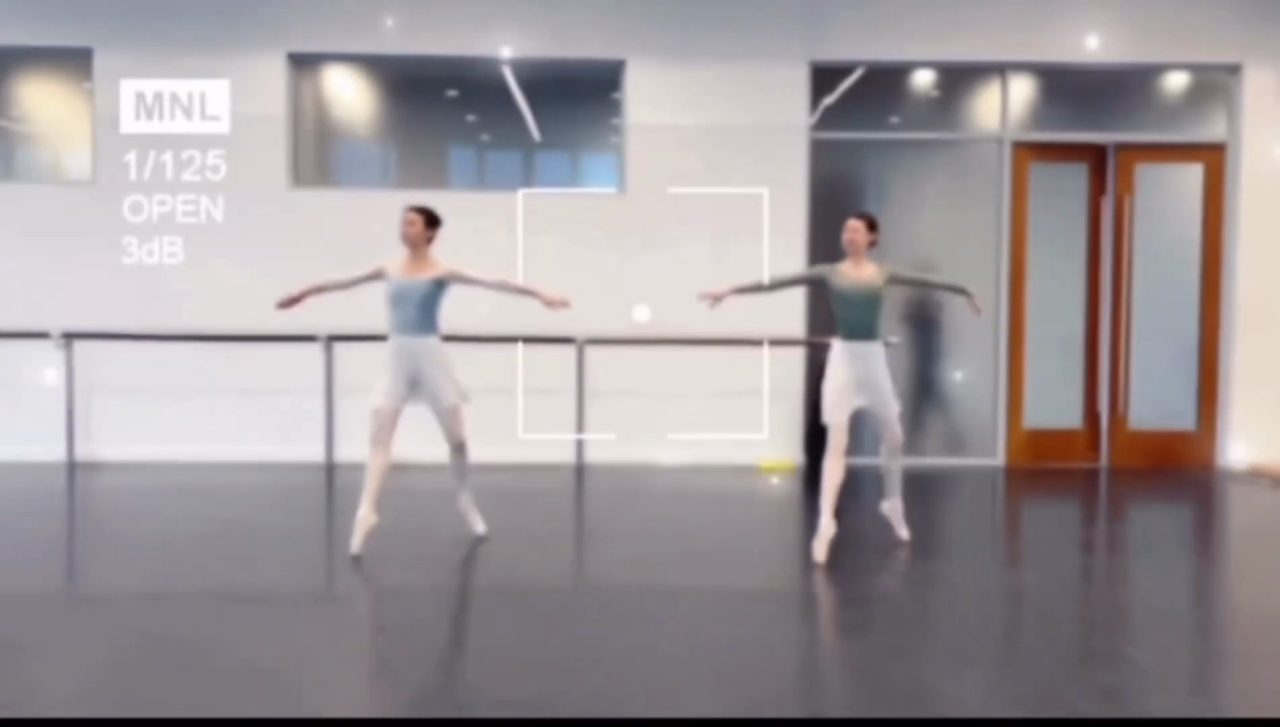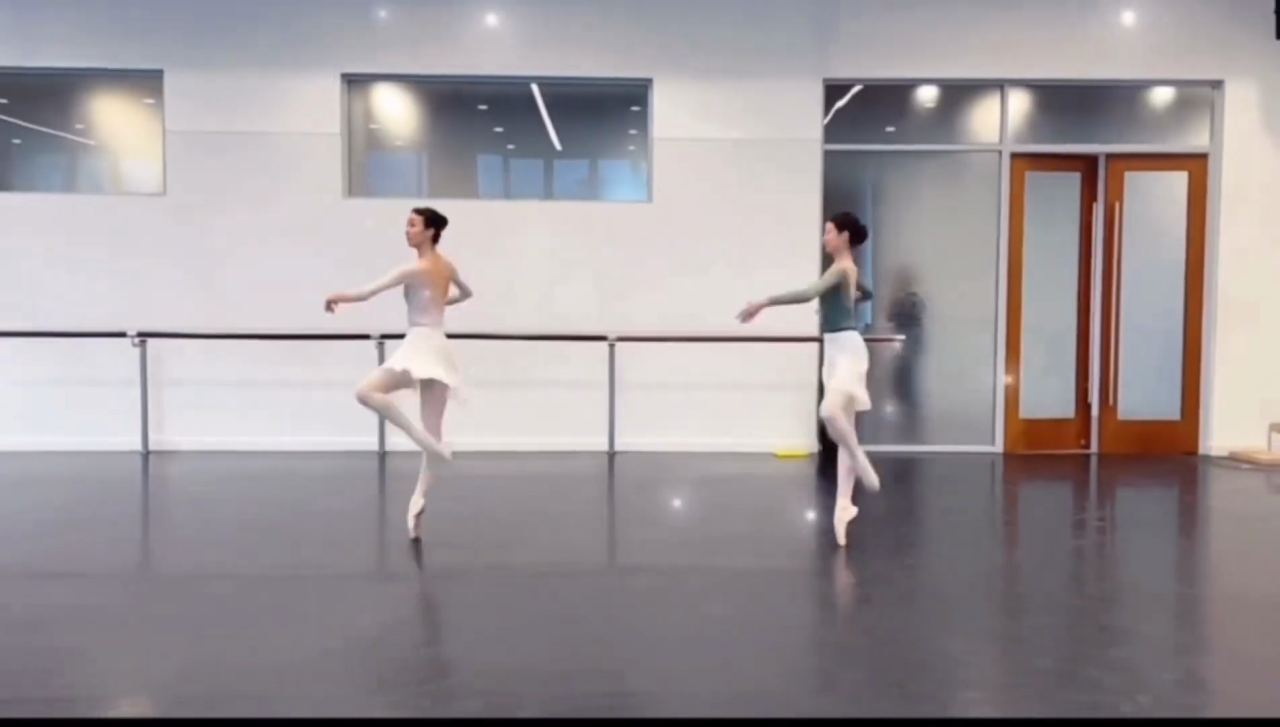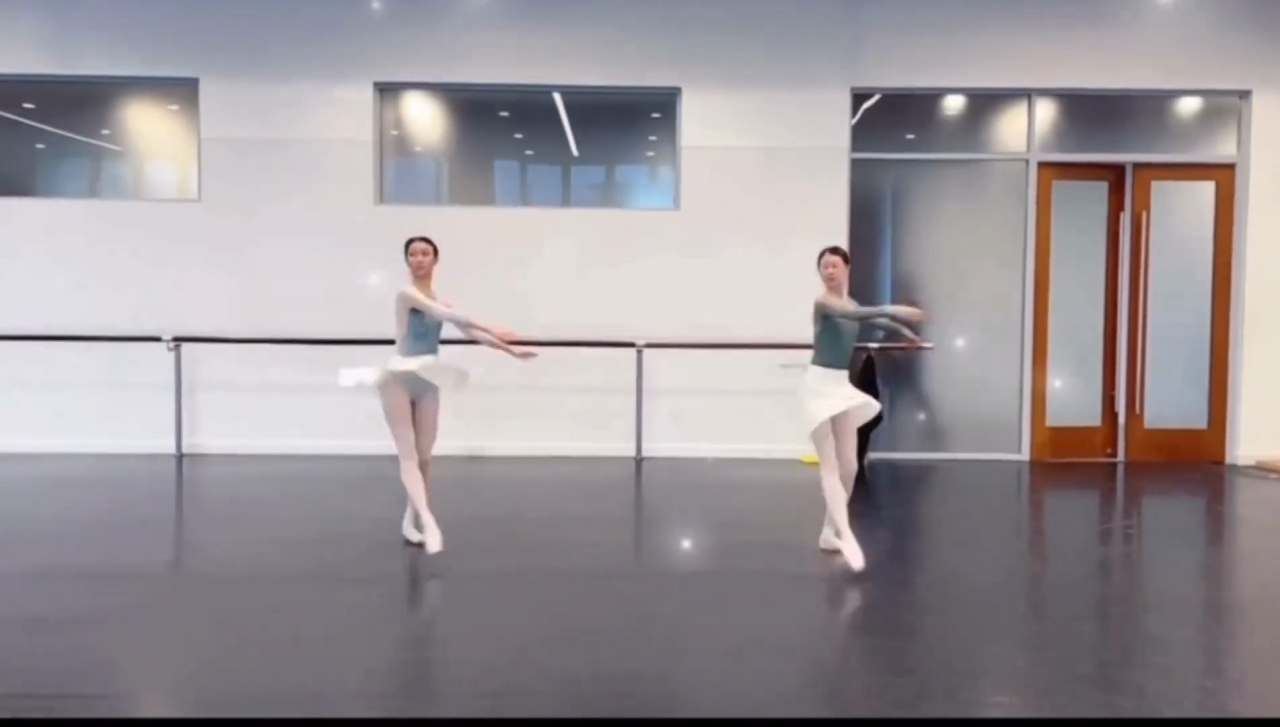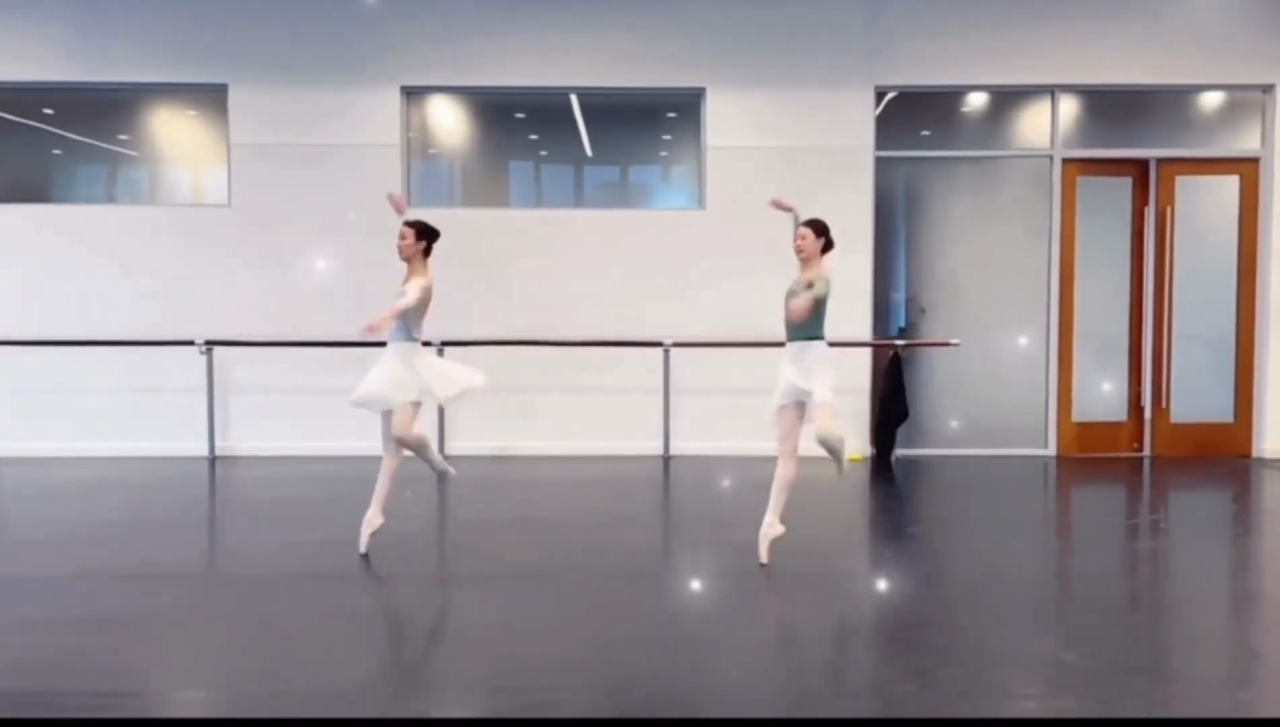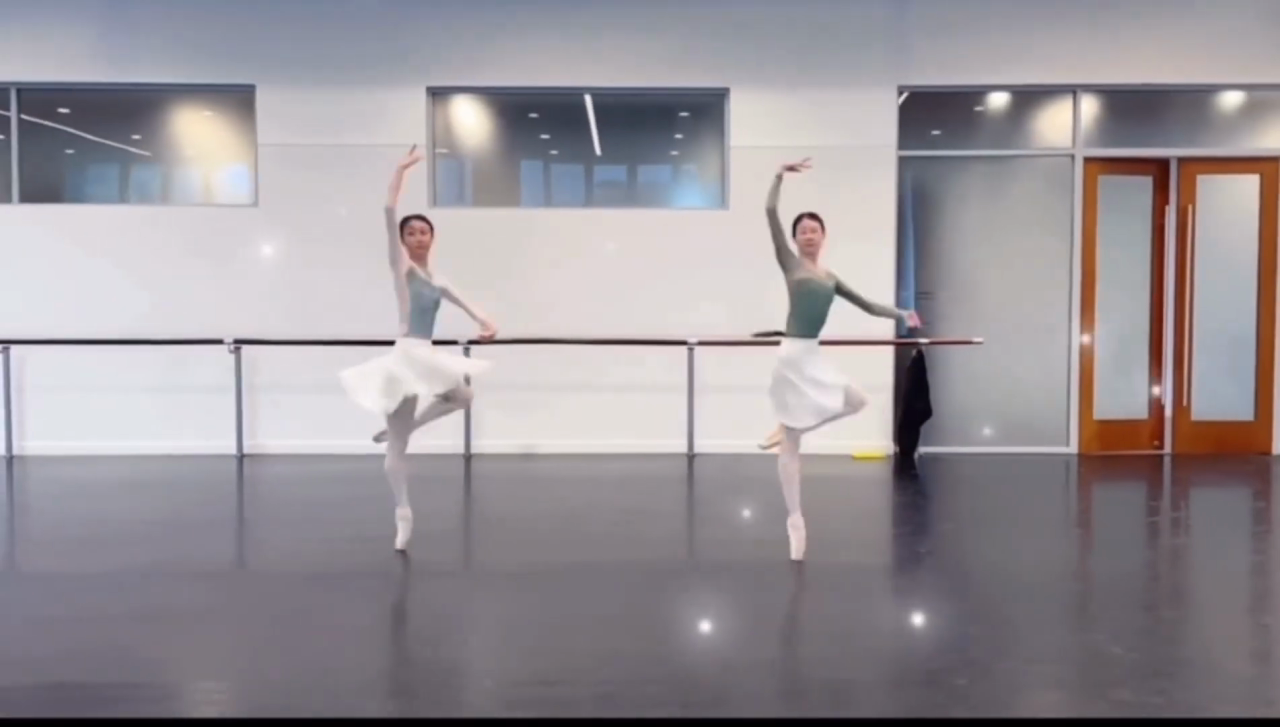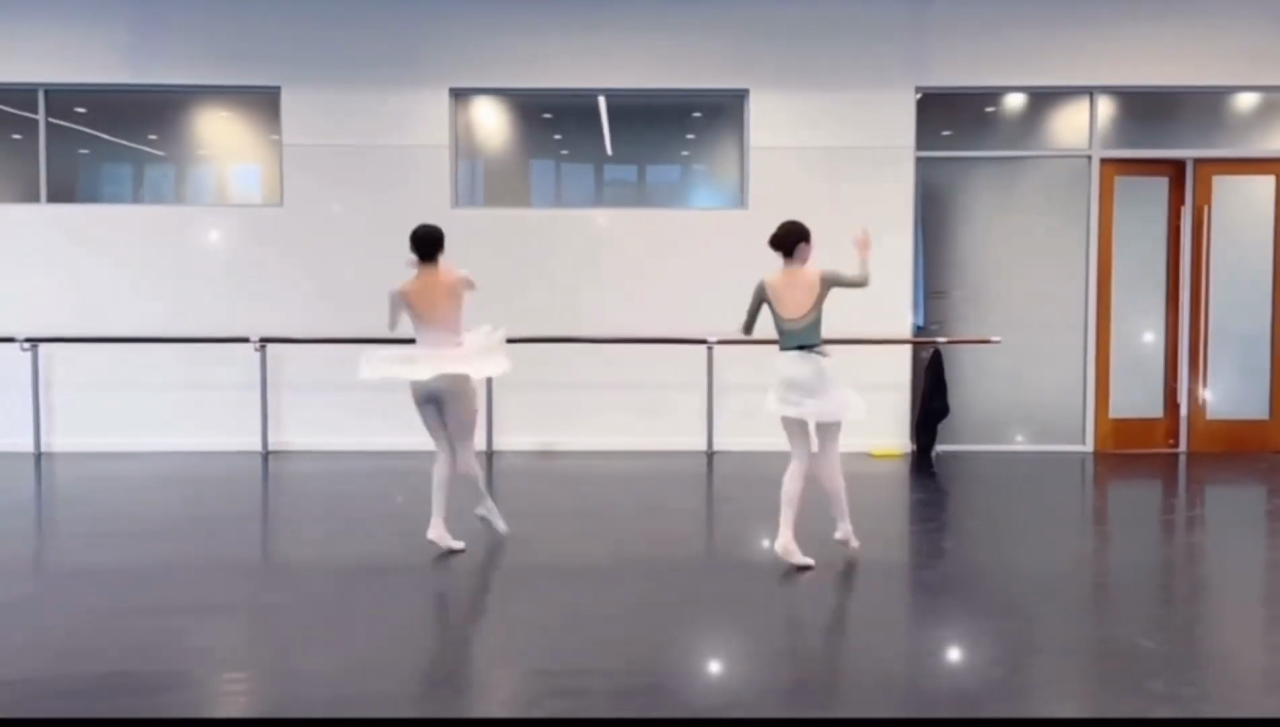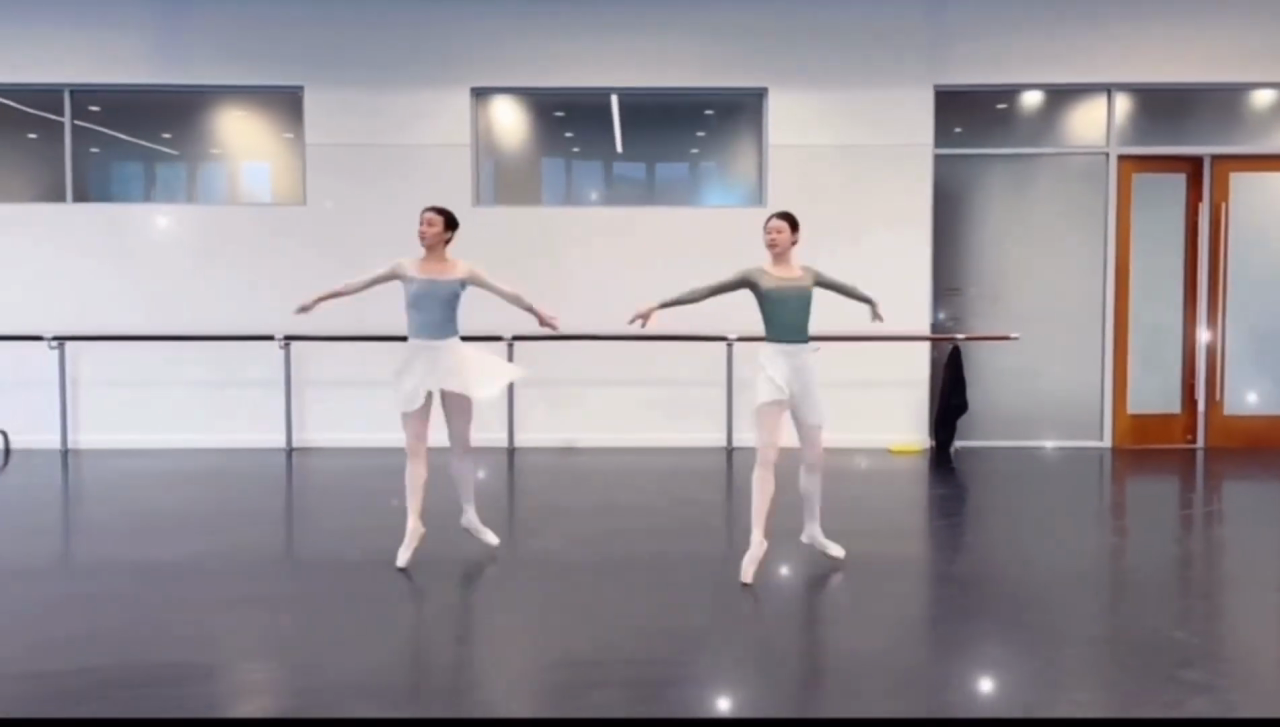
dt=0.4s
person 1, frame 1
left shoulder: (884, 273)
right shoulder: (829, 272)
left elbow: (926, 282)
right elbow: (777, 282)
left wrist: (966, 292)
right wrist: (731, 290)
left hip: (873, 358)
right hip: (843, 358)
left knee: (894, 437)
right knee: (837, 445)
left ankle: (893, 501)
right ankle: (825, 523)
person 1, frame 2
left shoulder: (840, 269)
right shoulder: (847, 270)
left elbow: (810, 294)
right elbow: (861, 294)
left wrist: (763, 302)
left hip: (847, 349)
right hip: (837, 348)
left knee: (832, 412)
right knee: (845, 431)
left ankle: (860, 461)
right ankle: (844, 505)
person 1, frame 3
left shoulder: (850, 304)
right shoulder: (823, 301)
left elbow: (875, 316)
right elbow: (857, 313)
left wrist: (903, 327)
right wrist: (895, 311)
left hip: (840, 384)
right hip: (820, 385)
left knee: (848, 467)
right knee: (830, 468)
left ankle: (831, 533)
right ankle: (846, 537)
person 1, frame 4
left shoulder: (817, 275)
right shoulder: (805, 271)
left elbow: (821, 286)
right elbow: (803, 242)
left wrist: (808, 298)
right wrist: (794, 212)
left hip: (815, 359)
right hip: (793, 361)
left knee: (826, 432)
right knee: (786, 450)
right ankle: (771, 522)
person 1, frame 5
left shoulder: (830, 275)
right shoulder: (789, 263)
left elbow: (865, 304)
right elbow: (770, 212)
left wrist: (901, 314)
right wrist: (780, 175)
left hip: (809, 357)
right hip: (795, 356)
right knee: (790, 448)
left ankle: (787, 430)
right ankle: (795, 520)
person 1, frame 6
left shoulder: (766, 285)
right shoulder: (820, 276)
left elbow: (747, 329)
right elbow: (863, 278)
left wrist: (747, 327)
right wrist: (863, 251)
left hip: (787, 371)
right hip: (816, 368)
left knee: (800, 460)
right knee: (828, 459)
left ankle: (786, 536)
right ankle: (845, 528)
person 1, frame 7
left shoulder: (809, 275)
right shoulder: (754, 274)
left elbow: (842, 287)
right elbow: (704, 291)
left wrist: (871, 302)
right wrist: (657, 306)
left hip: (802, 363)
right hip: (772, 362)
left knee: (814, 458)
right knee: (766, 457)
left ankle: (813, 530)
right ankle: (756, 541)
person 2, frame 1
left shoulder: (443, 272)
right shoulder: (389, 269)
left elbow: (494, 282)
right elbow: (346, 281)
left wrist: (540, 295)
right wrist: (305, 293)
left hip: (430, 357)
right hip: (396, 359)
left knee: (457, 439)
right knee: (380, 440)
left ankle: (464, 499)
right ankle: (365, 514)
person 2, frame 2
left shoulder: (412, 270)
right shoulder: (447, 266)
left elbow: (366, 293)
right elbow: (466, 292)
left wrist: (339, 297)
left hip: (421, 346)
right hip: (434, 346)
left knee: (365, 392)
right knee: (430, 432)
right ankle: (418, 499)
person 2, frame 3
left shoulder: (436, 301)
right shoulder: (407, 294)
left elbow: (469, 330)
right elbow: (447, 312)
left wrist: (509, 349)
right wrist: (499, 336)
left hip: (427, 380)
right hip: (398, 376)
left knee: (423, 457)
right knee: (408, 455)
left ankle: (410, 520)
right ankle: (427, 520)
person 2, frame 4
left shoulder: (420, 282)
right shoulder: (416, 273)
left elbow: (407, 300)
right elbow: (415, 242)
left wrist: (386, 316)
right wrist: (404, 212)
left hip: (409, 363)
right hip: (397, 363)
left knee: (402, 433)
right knee: (390, 447)
left ankle: (435, 463)
right ankle: (374, 513)
person 2, frame 5
left shoulder: (437, 278)
right shoulder: (403, 267)
left elbow: (462, 304)
right elbow: (388, 210)
left wrist: (484, 322)
right wrist: (402, 169)
left hip: (420, 360)
right hip: (407, 358)
right knee: (398, 447)
left ankle: (394, 429)
right ankle: (403, 513)
person 2, frame 6
left shoulder: (403, 291)
right shoulder: (455, 278)
left elbow: (392, 324)
right elbow: (470, 284)
left hip: (422, 376)
right hip: (456, 373)
left knee: (446, 452)
right knee: (462, 452)
left ankle: (439, 525)
person 2, frame 7
left shoulder: (464, 271)
right shoulder: (405, 268)
left elbow: (507, 294)
right elbow: (360, 283)
left wrist: (537, 313)
right wrist: (320, 298)
left hip: (453, 361)
right hip: (418, 363)
left knee: (461, 447)
right knee: (415, 451)
left ankle: (469, 514)
right ankle: (413, 526)
